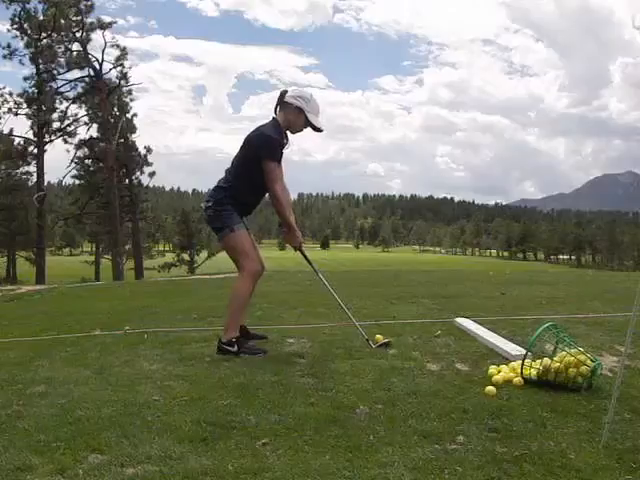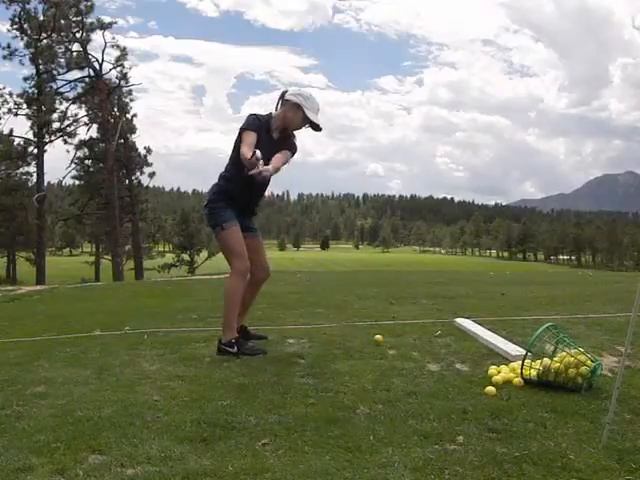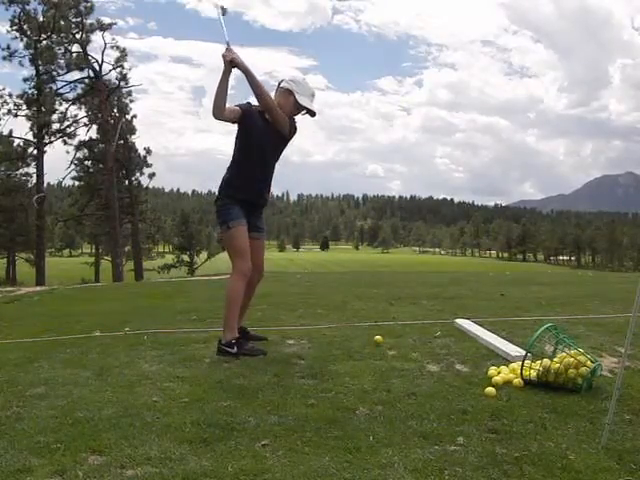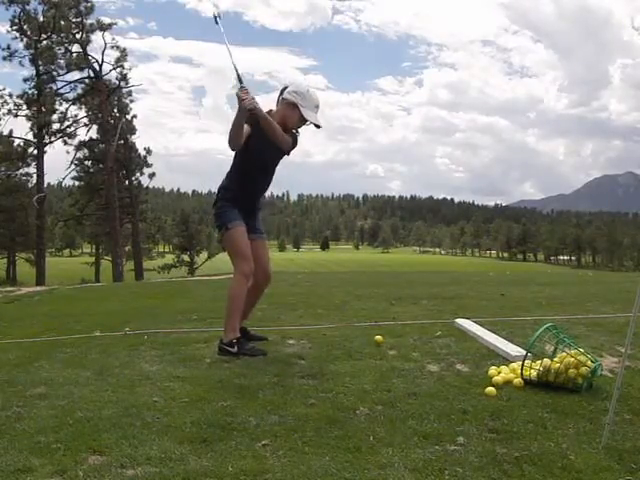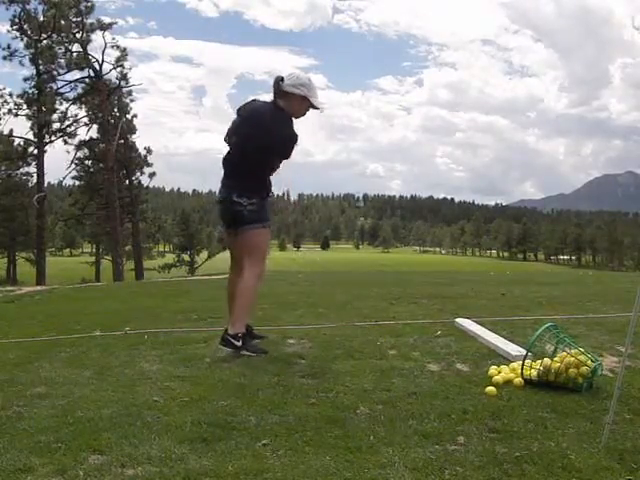
dt=1s
person 1, frame 1
left shoulder: (276, 138)
right shoulder: (268, 137)
left elbow: (281, 186)
right elbow: (274, 189)
left wrist: (292, 225)
right wrist: (290, 228)
left hip: (231, 209)
right hip: (223, 207)
left knee: (256, 268)
right knee: (250, 268)
left ankle: (237, 327)
right ankle: (228, 340)
person 1, frame 2
left shoulder: (289, 143)
right shoulder: (255, 122)
left elbow: (277, 162)
right elbow: (245, 149)
left wrist: (266, 170)
right wrist: (251, 160)
left hip: (246, 210)
right hip: (222, 202)
left knee: (261, 271)
right knee: (241, 267)
left ankle: (238, 327)
right ankle: (228, 340)
person 1, frame 3
left shoulder: (289, 128)
right shoulder: (248, 112)
left elbow: (268, 105)
right elbow: (219, 113)
left wrist: (245, 69)
right wrist: (227, 71)
left hip: (255, 207)
right hip: (231, 201)
left knee: (256, 272)
right knee: (243, 268)
left ankle: (238, 328)
right ankle: (228, 340)
person 1, frame 4
left shoulder: (290, 137)
right shoulder: (251, 119)
left elbow: (280, 141)
right elbow: (234, 144)
left wrist: (259, 111)
right wrist: (242, 112)
left hip: (251, 210)
right hip: (229, 204)
left knee: (263, 275)
right knee: (245, 269)
left ankle: (237, 327)
right ankle: (229, 340)
person 1, frame 5
left shoulder: (252, 107)
right shoulder: (288, 134)
left elbow: (229, 137)
right elbow: (271, 170)
left hip: (227, 194)
right hip: (252, 198)
left knee: (237, 265)
right knee: (255, 266)
left ankle: (237, 326)
right ankle: (234, 333)
